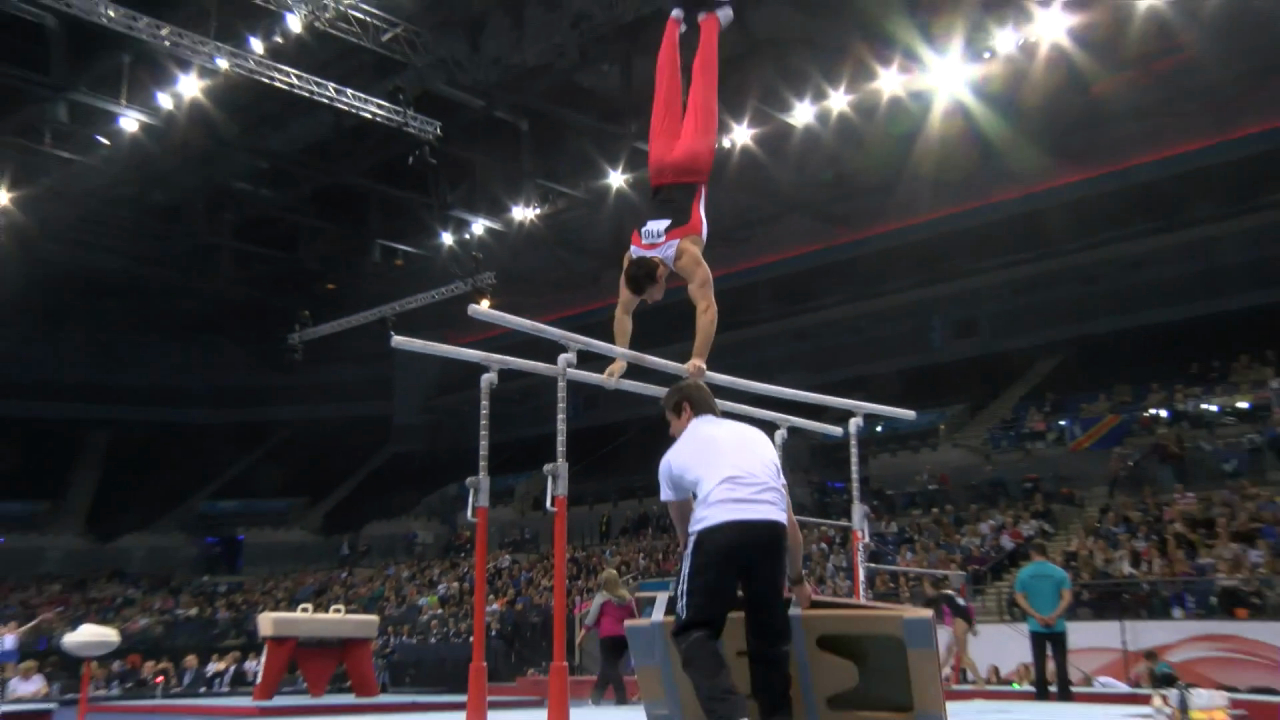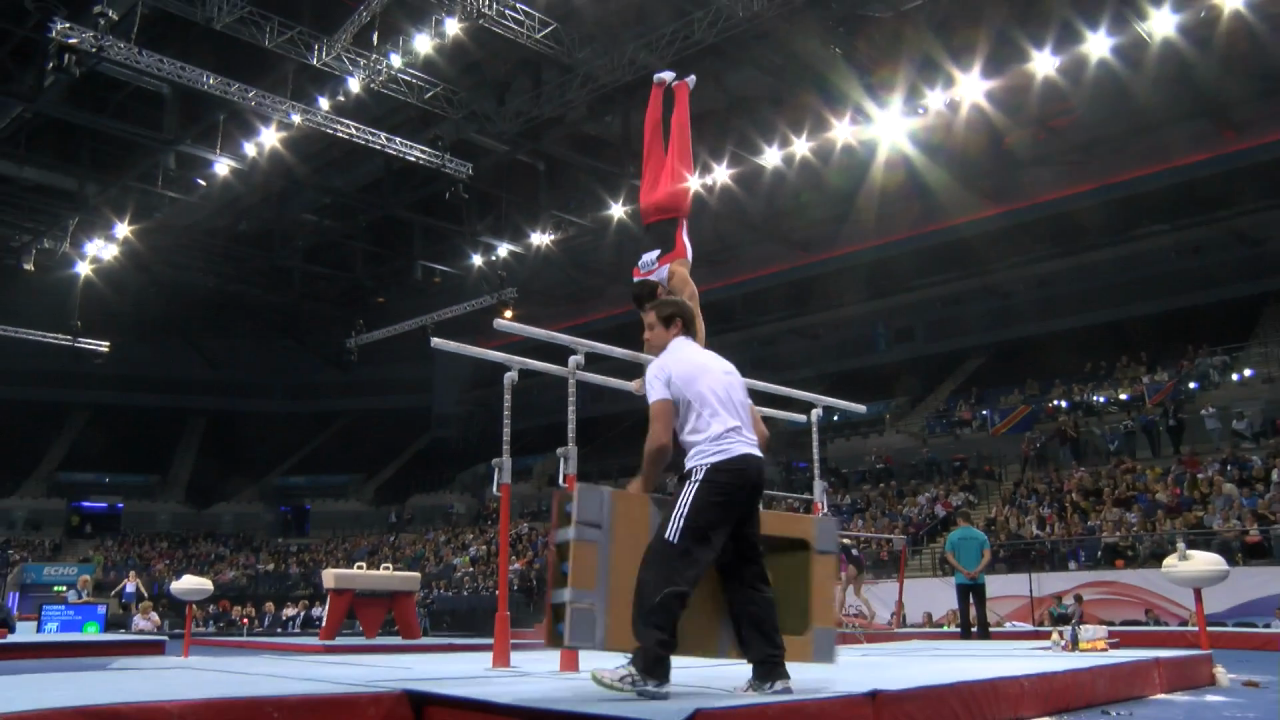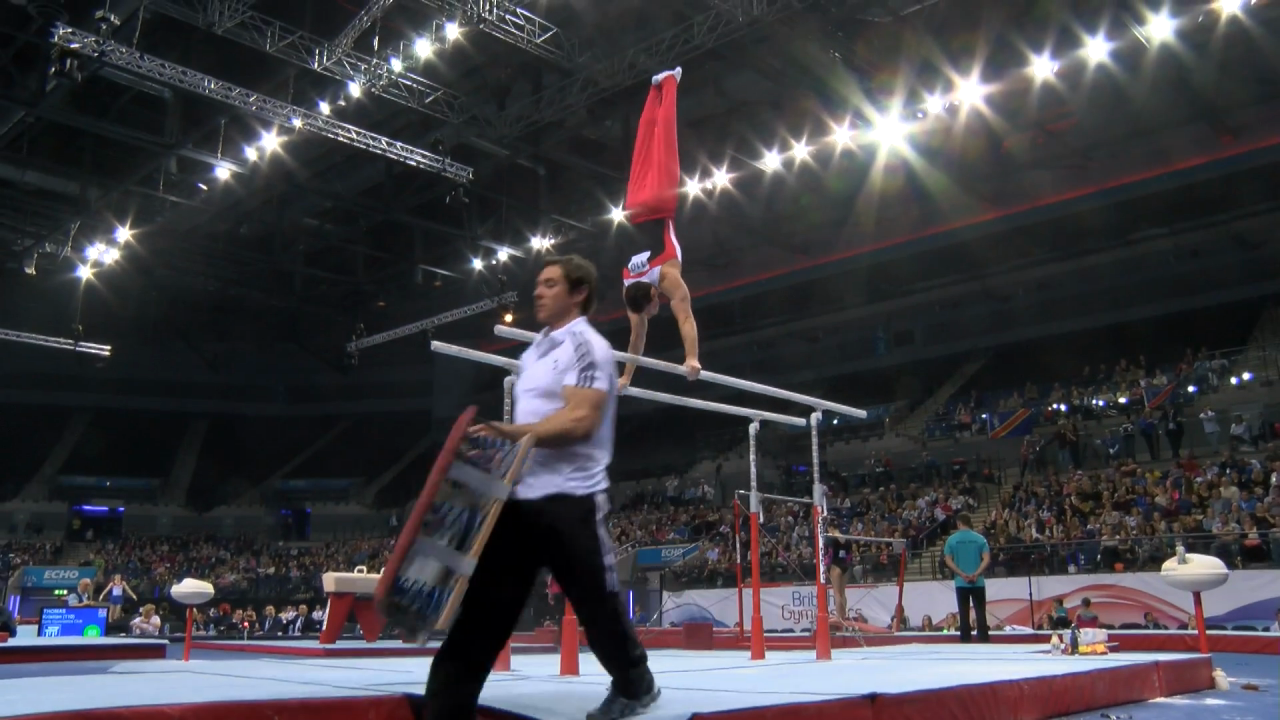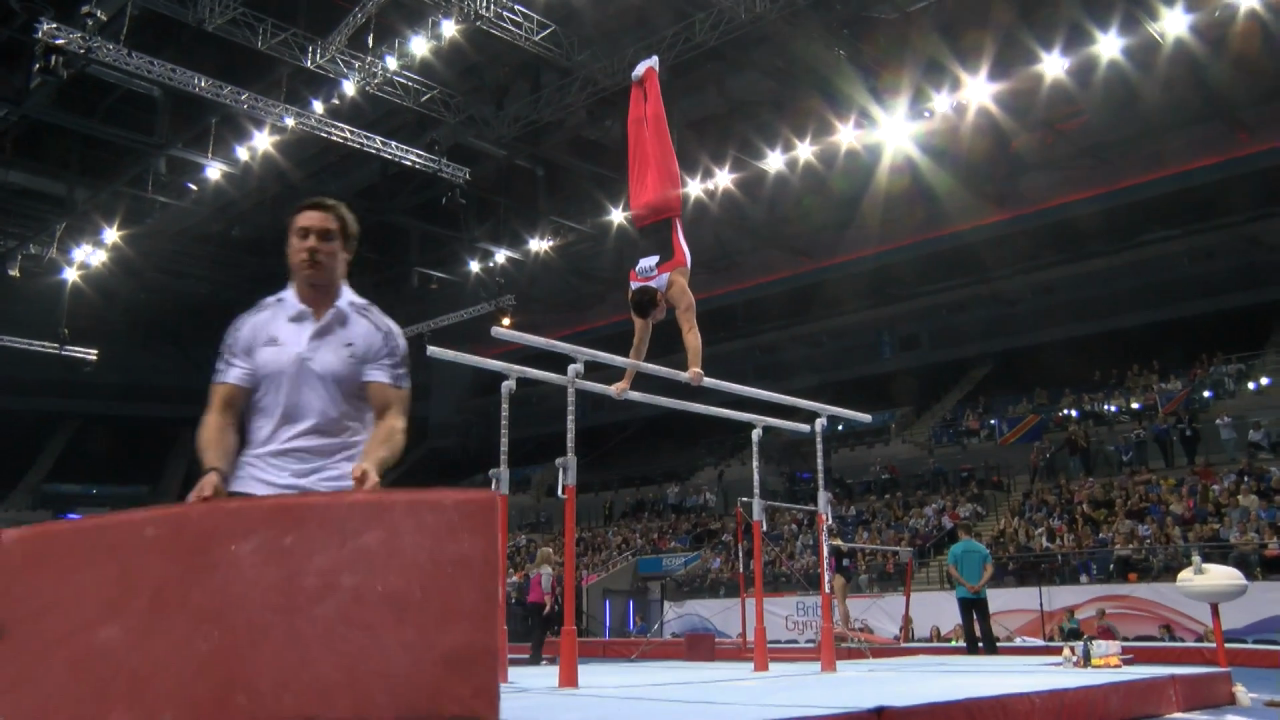
dt=0.7s
person 1, frame 1
left shoulder: (675, 453)
right shoulder: (756, 435)
left elbow: (683, 529)
right elbow: (788, 519)
right wrist: (797, 579)
left hip: (715, 530)
right hip: (769, 528)
left knee: (696, 628)
right knee: (769, 627)
person 1, frame 2
left shoulder: (663, 365)
right shoulder: (722, 364)
left elbow: (659, 440)
right elbow: (760, 433)
left wrist: (642, 482)
left hip: (714, 467)
right hip: (750, 464)
left knee: (664, 561)
right knee: (745, 570)
left ankle: (649, 669)
right ankle: (770, 672)
person 1, frame 3
left shoulder: (586, 346)
right shoulder: (534, 352)
left elbow: (579, 420)
left wrist: (509, 431)
left hip: (569, 498)
right hip: (518, 496)
left knee: (598, 608)
right knee: (482, 609)
person 1, frame 4
left shoulder: (378, 331)
right shoulder: (251, 326)
left elbow: (391, 419)
right elbow: (222, 413)
left wrist: (370, 464)
right wrist: (215, 472)
right hip: (254, 494)
person 2, frame 1
left shoulder: (684, 257)
right shoulder: (636, 258)
left elbow: (707, 307)
right elbow: (623, 310)
left wrist: (699, 357)
left hip: (688, 170)
right hip: (666, 172)
left knee: (700, 103)
right knee: (665, 99)
person 2, frame 2
left shoulder: (676, 277)
right shoulder: (643, 282)
left elbow: (695, 319)
left hip: (671, 207)
right hip: (654, 210)
left knee: (677, 141)
right knee: (654, 142)
left ankle: (681, 89)
right ankle: (661, 87)
person 2, frame 3
left shoulder: (668, 279)
right shoulder: (632, 286)
left elbow: (686, 320)
right elbow: (637, 335)
left wrist: (692, 358)
right wrist: (627, 374)
left hip: (656, 208)
right hip: (638, 210)
left knee: (661, 138)
right knee: (647, 138)
left ankle: (669, 83)
right ankle: (659, 88)
person 2, frame 4
left shoulder: (675, 285)
right shoulder: (637, 290)
left elbow: (690, 330)
right elbow: (640, 341)
left wrist: (694, 367)
right wrist: (627, 380)
left hip: (662, 208)
right hip: (646, 213)
left knee: (654, 133)
right knee: (640, 136)
left ankle: (648, 76)
right ankle: (641, 84)
